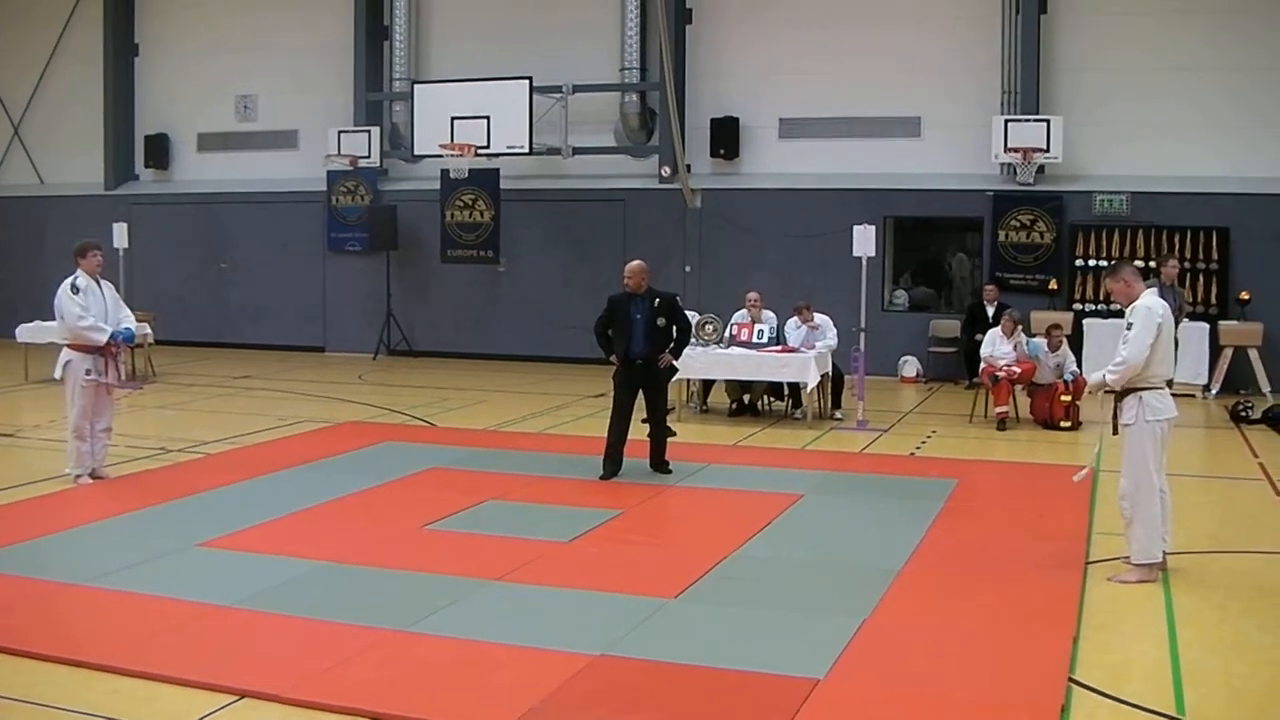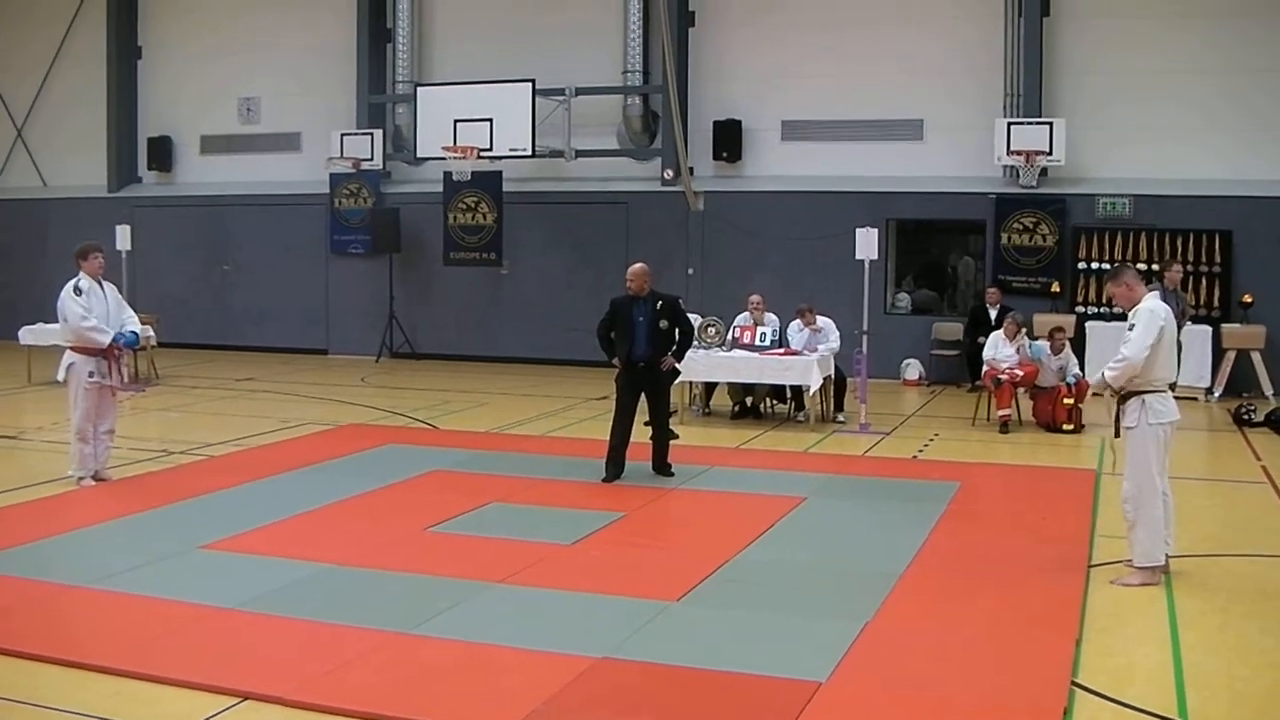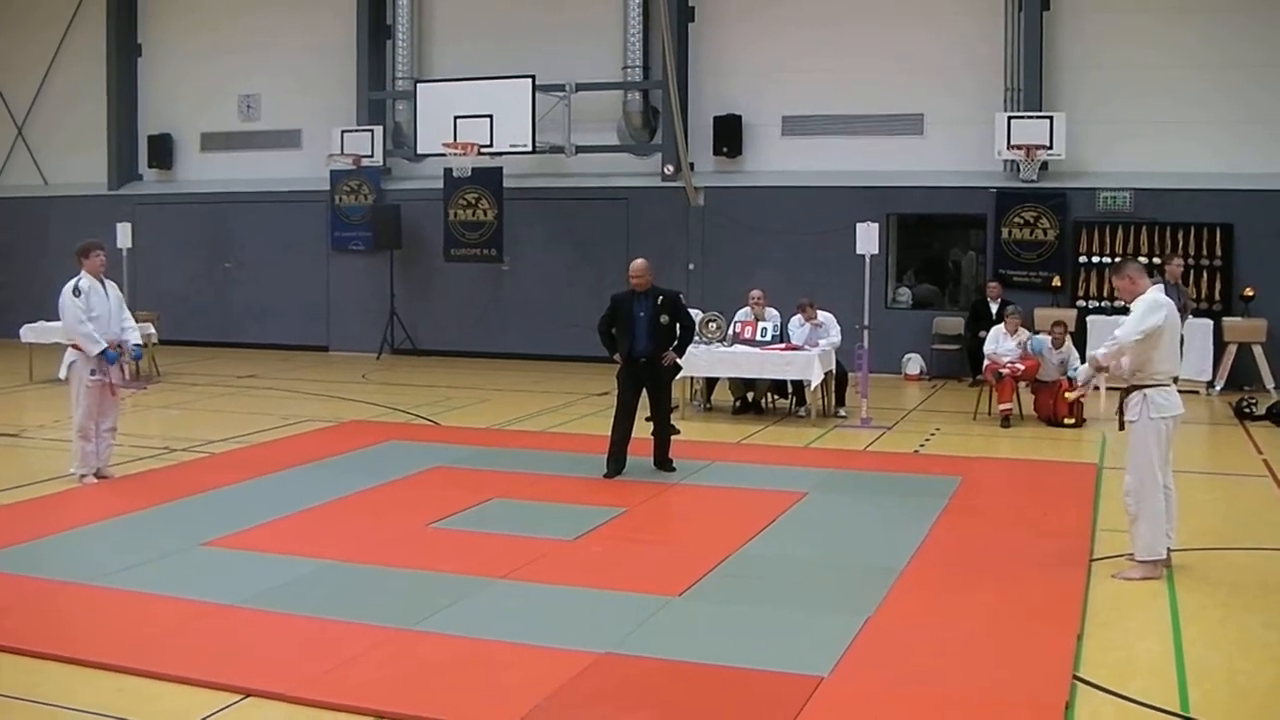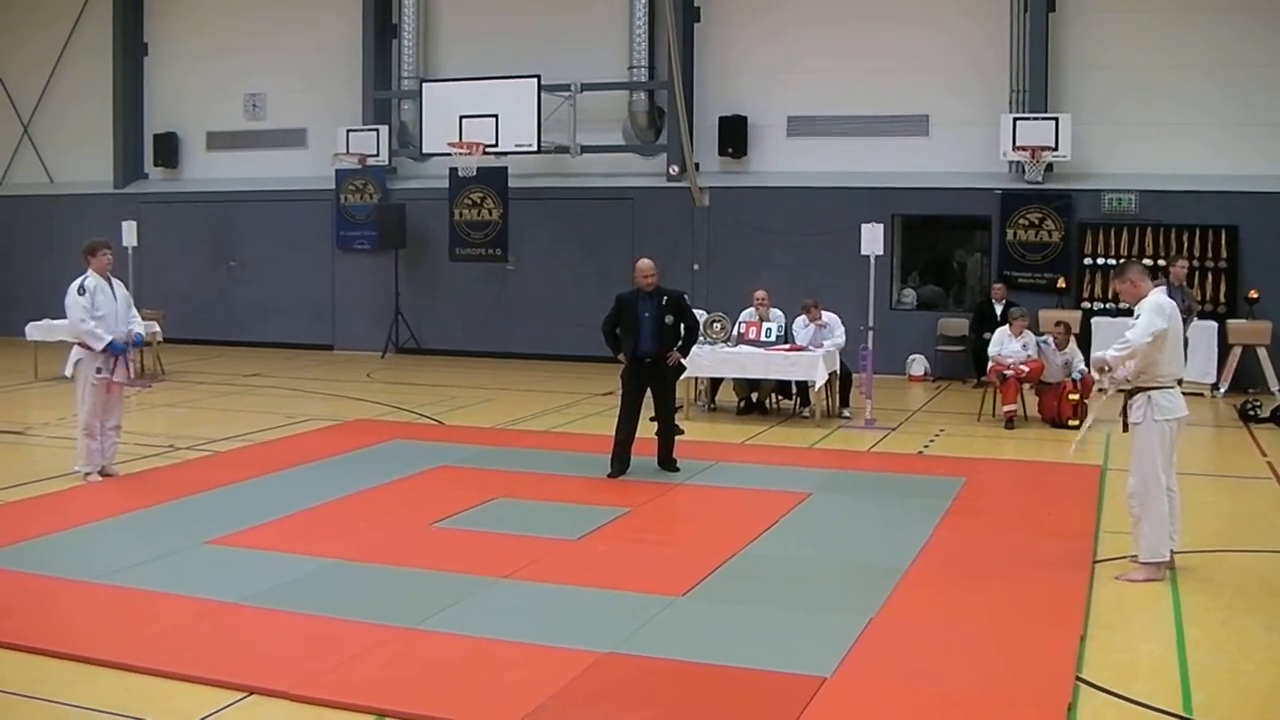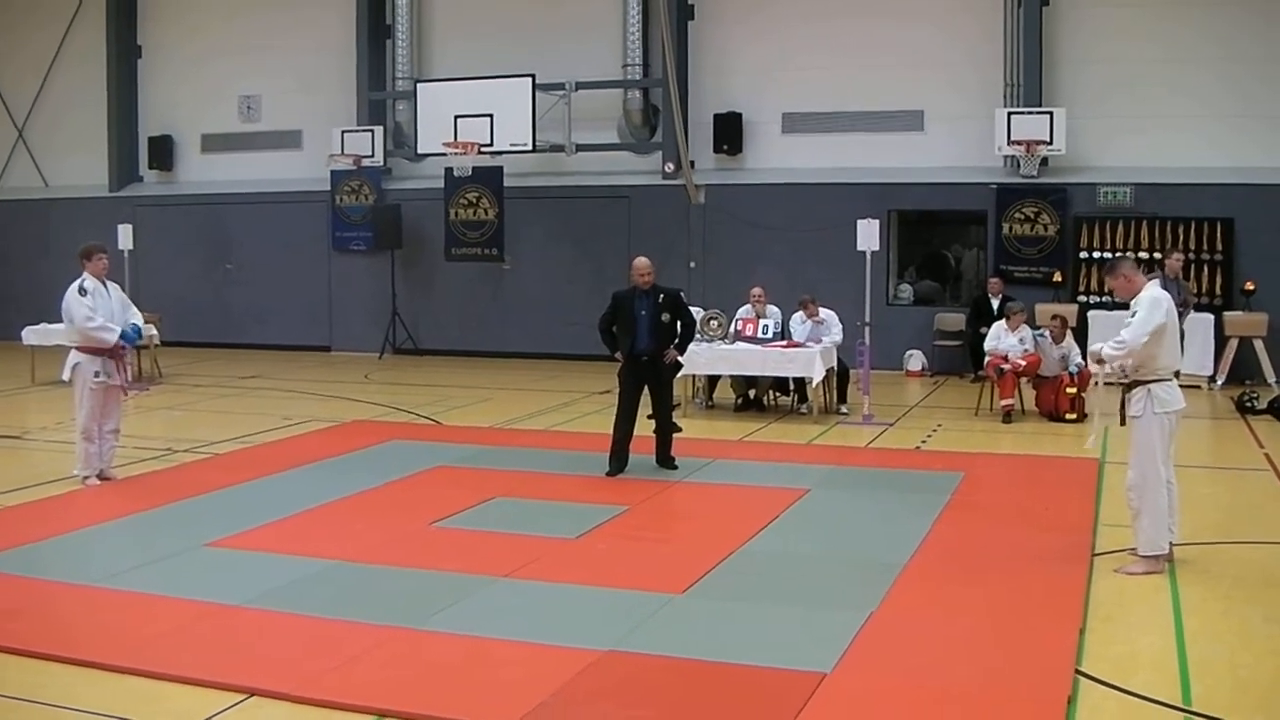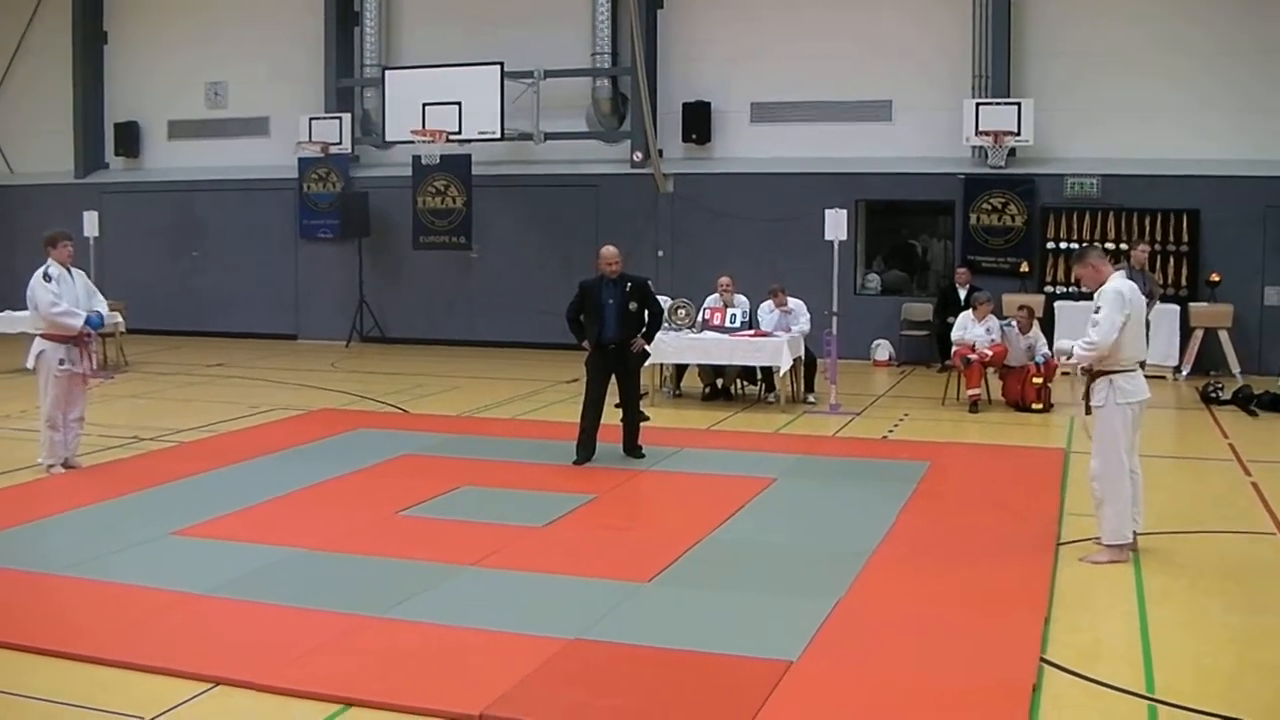
dt=0.3s
person 1, frame 1
left shoulder: (1144, 309)
right shoulder: (1154, 306)
left elbow: (1132, 359)
left wrist: (1103, 379)
right wrist: (1112, 378)
left hip: (1144, 405)
right hip: (1151, 401)
left knee: (1138, 485)
right knee: (1152, 481)
left ankle: (1146, 564)
right ankle: (1154, 551)
person 1, frame 2
left shoulder: (1148, 312)
right shoulder: (1156, 309)
left elbow: (1131, 357)
left wrist: (1105, 378)
right wrist: (1116, 380)
left hip: (1147, 408)
right hip: (1154, 404)
left knee: (1140, 488)
right knee: (1155, 484)
left ankle: (1148, 566)
right ankle: (1158, 554)
person 1, frame 3
left shoulder: (1150, 304)
right shoulder: (1161, 303)
left elbow: (1123, 339)
left wrist: (1098, 358)
right wrist: (1113, 364)
left hip: (1150, 402)
right hip: (1158, 397)
left knee: (1143, 482)
right knee: (1158, 478)
left ankle: (1150, 560)
right ankle: (1159, 548)
person 1, frame 4
left shoulder: (1155, 306)
right shoulder: (1163, 305)
left elbow: (1133, 343)
left wrist: (1103, 358)
right wrist: (1119, 365)
left hip: (1154, 404)
right hip: (1163, 400)
left knee: (1146, 484)
right knee: (1162, 480)
left ankle: (1153, 562)
right ankle: (1162, 550)
person 1, frame 5
left shoulder: (1149, 300)
right shoulder: (1157, 298)
left elbow: (1130, 342)
left wrist: (1100, 350)
right wrist: (1128, 364)
left hip: (1152, 398)
right hip: (1158, 393)
left knee: (1145, 477)
right knee: (1159, 473)
left ankle: (1152, 555)
right ankle: (1161, 543)
person 1, frame 6
left shoulder: (1112, 292)
right shoulder: (1129, 289)
left elbow: (1100, 340)
left wrist: (1070, 349)
right wrist: (1090, 359)
left hip: (1115, 388)
right hip: (1127, 383)
left knee: (1109, 466)
right knee: (1125, 462)
left ankle: (1116, 544)
right ankle: (1126, 532)
person 2, frame 1
left shoulder: (106, 287)
right shoulder: (72, 286)
left elbow: (123, 313)
right elbow: (78, 322)
left wrist: (127, 331)
right wrist: (110, 335)
left hip: (104, 359)
right hip: (80, 359)
left knee: (103, 417)
right knee: (80, 418)
left ankle: (96, 465)
right ankle: (80, 469)
person 2, frame 2
left shoulder: (109, 289)
right shoulder: (74, 289)
left elbow: (127, 315)
right elbow: (81, 323)
left wrist: (131, 333)
right wrist: (112, 338)
left hip: (107, 361)
right hip: (83, 361)
left knee: (106, 419)
right knee: (83, 420)
left ankle: (99, 467)
right ankle: (83, 471)
person 2, frame 3
left shoulder: (111, 287)
right shoulder: (76, 288)
left elbow: (125, 318)
right elbow: (76, 325)
left wrist: (133, 343)
right wrist: (102, 350)
left hip: (109, 359)
right hip: (86, 359)
left knee: (108, 417)
right knee: (85, 417)
left ankle: (101, 465)
right ankle: (84, 469)
person 2, frame 4
left shoulder: (117, 286)
right shoulder: (82, 286)
left elbow: (130, 314)
right elbow: (80, 323)
left wrist: (136, 333)
right wrist: (109, 343)
left hip: (115, 358)
right hip: (91, 357)
left knee: (113, 415)
right knee: (90, 415)
left ankle: (106, 462)
right ankle: (89, 467)
person 2, frame 5
left shoulder: (113, 289)
right shoulder: (79, 290)
left elbow: (131, 312)
right elbow: (87, 323)
left wrist: (134, 328)
right wrist: (120, 333)
left hip: (112, 361)
right hip: (88, 361)
left knee: (111, 418)
right knee: (88, 419)
left ankle: (103, 466)
right ankle: (87, 471)
person 2, frame 6
left shoulder: (79, 276)
right shoulder: (44, 277)
left elbow: (97, 299)
right elbow: (52, 309)
left wrist: (98, 315)
right wrist: (84, 319)
left hip: (77, 348)
right hip: (53, 349)
left knee: (76, 407)
right knee: (53, 407)
left ankle: (69, 455)
right ankle: (52, 459)
person 3, frame 1
left shoulder: (666, 300)
right shoulder: (616, 301)
left elbow: (685, 327)
right elbow: (599, 328)
left wrist: (674, 353)
right wrist: (610, 353)
left hip: (655, 367)
right hip: (626, 367)
left knee: (658, 418)
right knee: (619, 418)
left ankle: (658, 461)
right ankle: (611, 465)
person 3, frame 2
left shoulder: (669, 303)
right shoulder: (619, 304)
left elbow: (687, 330)
right elbow: (602, 331)
left wrist: (676, 356)
right wrist: (612, 355)
left hip: (657, 370)
right hip: (629, 370)
left knee: (660, 420)
right knee: (621, 420)
left ankle: (661, 464)
right ankle: (614, 467)
person 3, frame 3
left shoulder: (669, 298)
right shoulder: (619, 300)
left elbow: (688, 325)
right elbow: (603, 327)
left wrist: (677, 351)
right wrist: (614, 351)
left hip: (659, 365)
right hip: (630, 366)
left knee: (662, 416)
right knee: (623, 416)
left ankle: (662, 459)
right ankle: (615, 463)
person 3, frame 4
left shoulder: (674, 298)
right shoulder: (624, 300)
left elbow: (692, 325)
right elbow: (607, 327)
left wrist: (682, 351)
right wrist: (618, 352)
left hip: (663, 365)
right hip: (635, 366)
left knee: (666, 416)
right knee: (627, 416)
left ankle: (666, 459)
right ankle: (619, 463)
person 3, frame 5
left shoulder: (670, 296)
right shoulder: (620, 298)
left elbow: (689, 323)
right elbow: (604, 325)
left wrist: (679, 348)
right wrist: (615, 350)
left hip: (660, 363)
right hip: (632, 364)
left knee: (664, 414)
right knee: (625, 414)
left ankle: (664, 457)
right ankle: (618, 461)
person 3, frame 6
left shoulder: (638, 285)
right shoulder: (588, 287)
left elbow: (657, 312)
right elbow: (571, 314)
left wrist: (646, 337)
right wrist: (582, 338)
left hip: (627, 352)
right hip: (599, 352)
left knee: (631, 403)
right knee: (592, 403)
left ankle: (632, 446)
right ankle: (585, 450)
